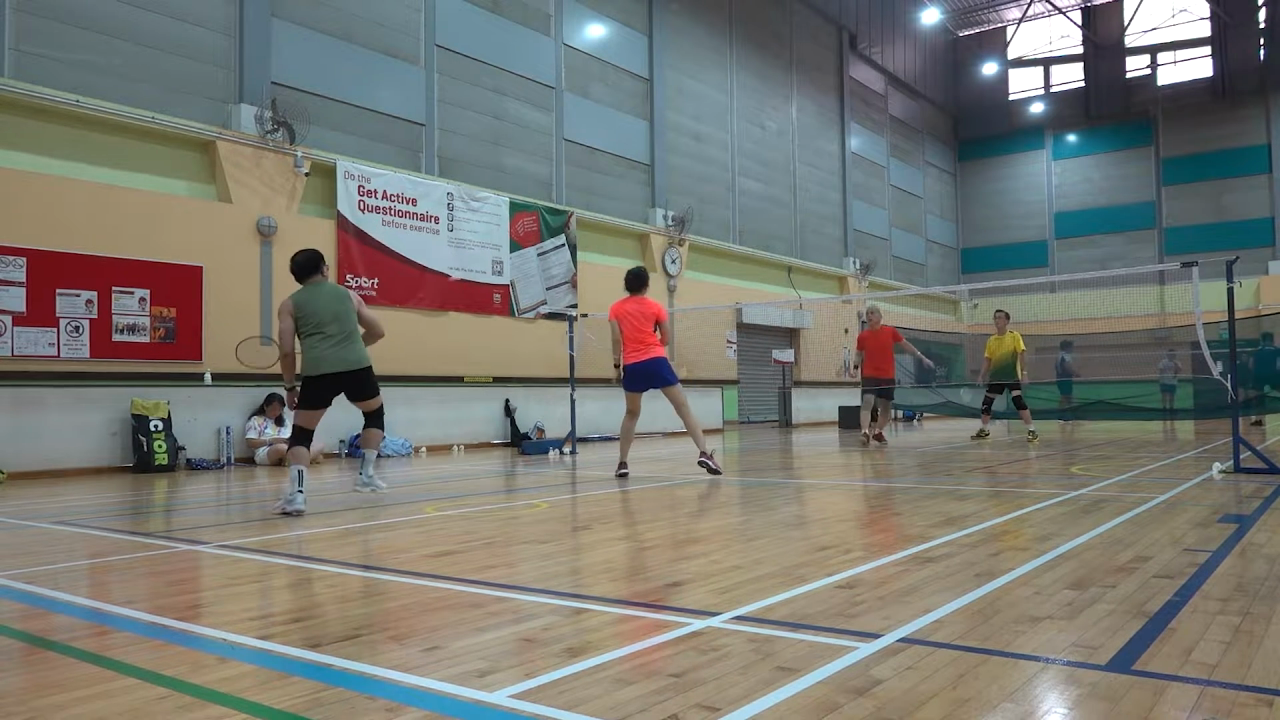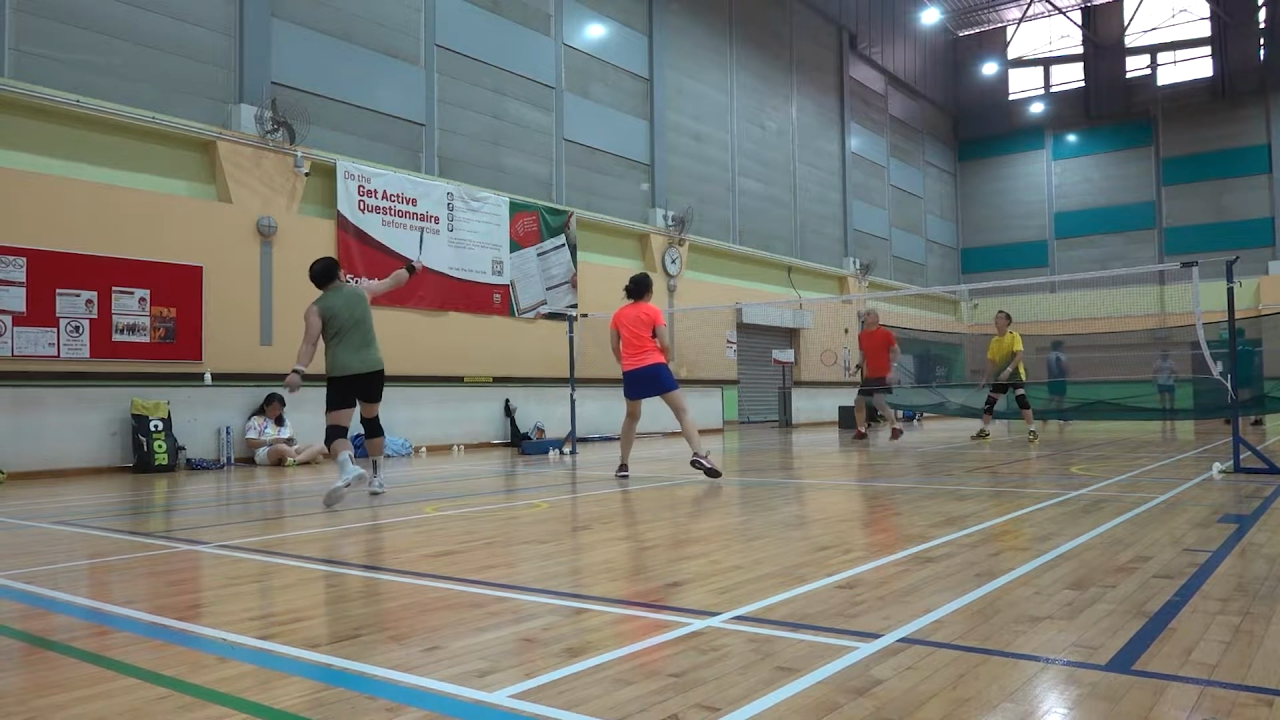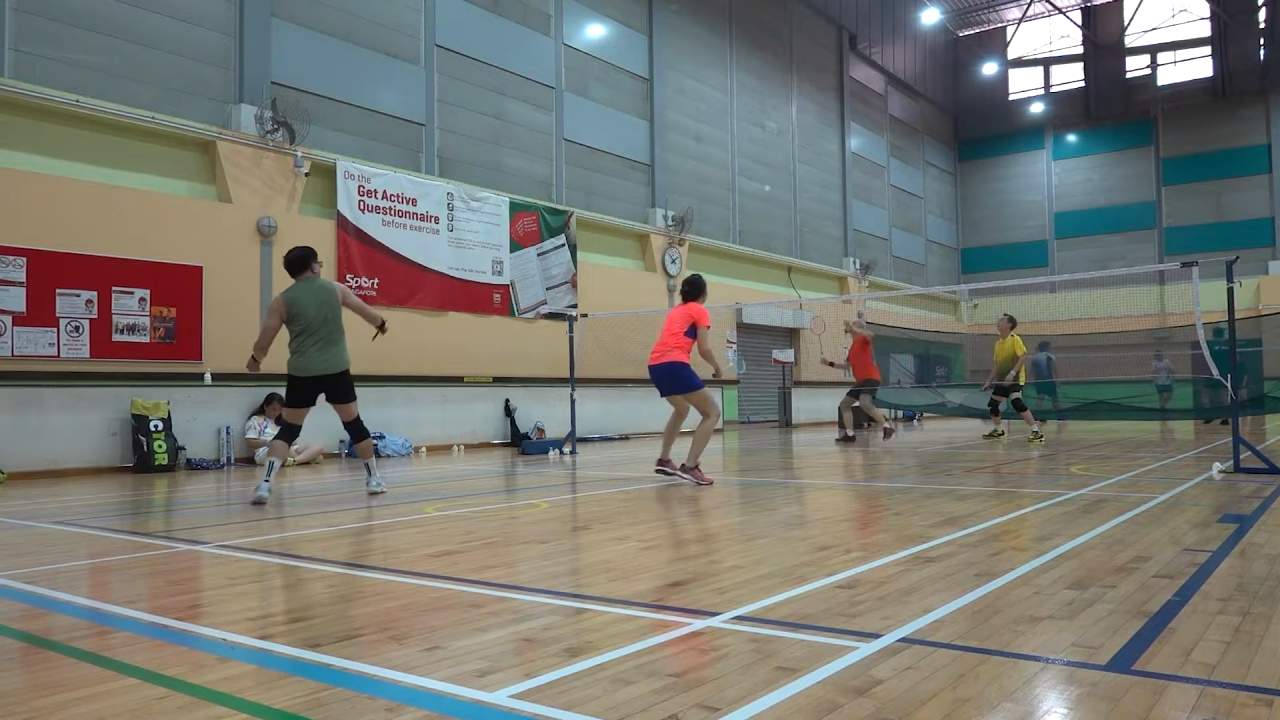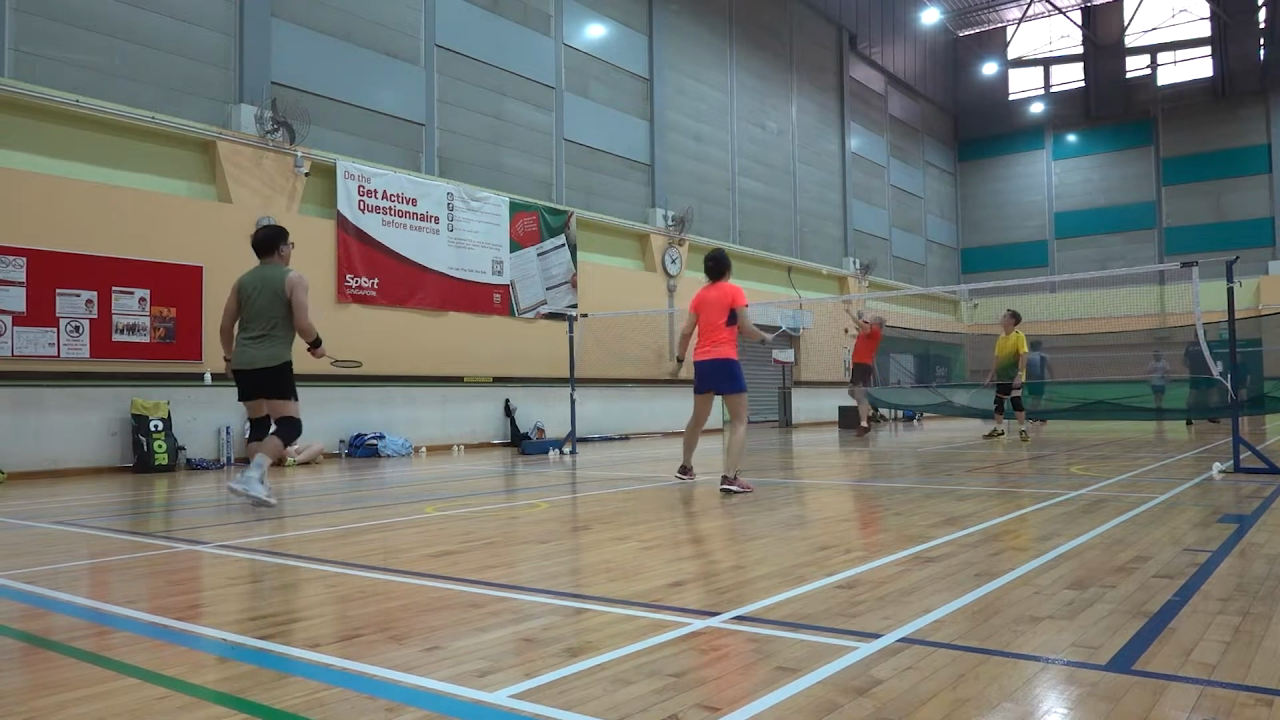
dt=0.4s
person 1, frame 1
left shoulder: (290, 304)
right shoulder: (348, 295)
left elbow: (286, 349)
right elbow: (377, 332)
left wrist: (289, 385)
left hip: (317, 372)
right hip: (357, 367)
left knee: (300, 433)
right knee: (375, 413)
left ankle: (296, 494)
right ankle: (367, 473)
person 1, frame 2
left shoulder: (316, 308)
right shoulder: (361, 290)
left elbow: (310, 341)
right elbow: (392, 281)
left wrist: (298, 371)
right wrist: (411, 268)
left hip: (341, 373)
right hip: (373, 368)
left knee: (336, 431)
right knee: (371, 421)
left ankle: (348, 470)
right ankle: (376, 478)
person 1, frame 3
left shoulder: (282, 300)
right shoulder: (335, 289)
left elbow: (264, 341)
right elbow: (368, 312)
left wrist: (255, 360)
right wrist: (381, 323)
left hip: (302, 373)
right hip: (336, 369)
left knee: (287, 429)
right knee: (354, 423)
left ankle: (265, 484)
right ankle: (374, 478)
person 1, frame 4
left shoulder: (242, 282)
right shoulder: (293, 280)
left elbow: (226, 327)
right elbow: (303, 324)
left wrist: (228, 357)
right wrist: (316, 345)
left hip: (244, 363)
right hip: (274, 363)
left knee: (259, 424)
right knee: (289, 426)
left ankle: (257, 483)
right ankle: (250, 478)
person 2, frame 1
left shoulder: (616, 308)
right shoulder: (655, 306)
left elbow: (616, 339)
right elbow: (666, 339)
left wrist: (617, 365)
left hip: (632, 366)
right hip: (656, 361)
left knee: (632, 413)
right knee: (684, 409)
left ankle: (623, 463)
right ankle: (704, 453)
person 2, frame 2
left shoulder: (618, 315)
right shoulder: (653, 311)
left elbow: (615, 347)
right elbow: (665, 344)
right wrist: (665, 361)
left hip: (631, 372)
right hip: (655, 367)
left knee: (632, 417)
right knee: (683, 414)
left ankle: (623, 464)
right ankle: (699, 455)
person 2, frame 3
left shoulder: (675, 310)
right shoulder: (700, 311)
right elbow: (704, 348)
right wrist: (717, 367)
left hip: (656, 366)
right hip: (675, 365)
left knee: (681, 409)
right knee: (712, 413)
left ankle: (664, 460)
right ankle: (690, 466)
person 2, frame 4
left shoulder: (700, 295)
right shoulder: (734, 291)
left elbow: (686, 332)
right elbow: (746, 327)
left wrist: (679, 360)
right wrist: (763, 337)
left hip: (702, 361)
right hip: (725, 361)
left knee: (698, 418)
right knee: (739, 421)
left ankle: (685, 467)
right ankle: (729, 477)
